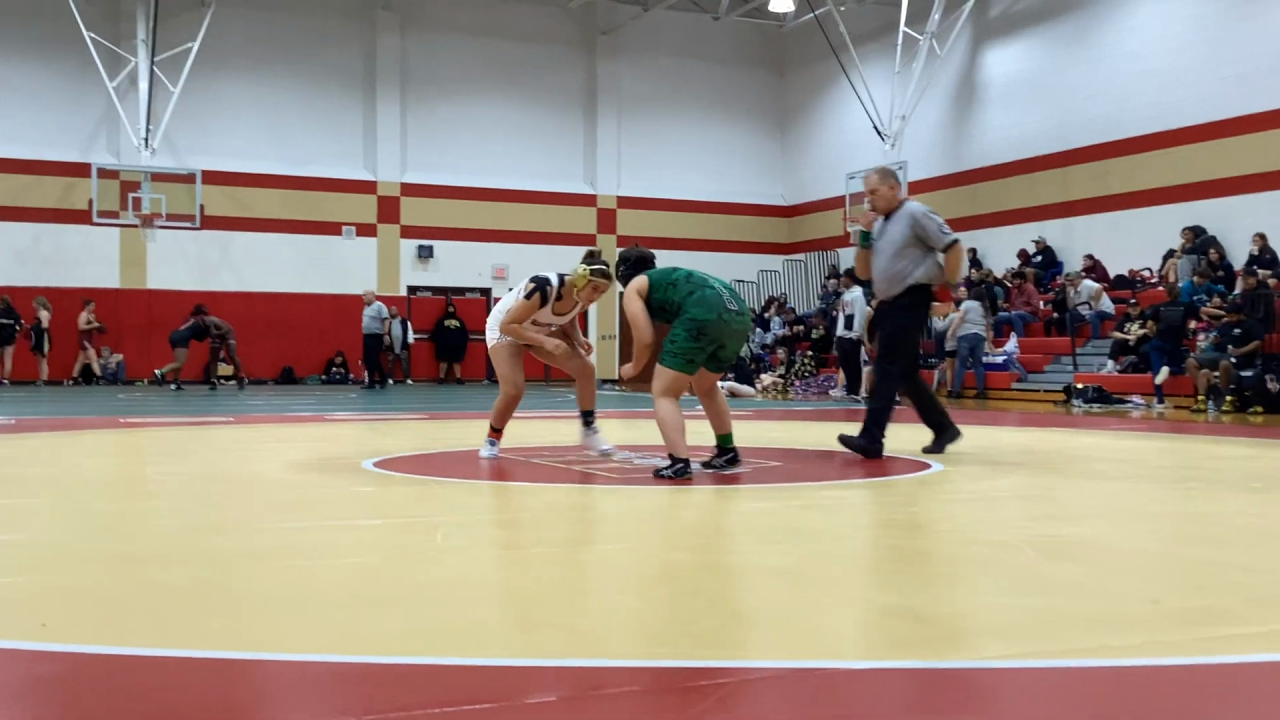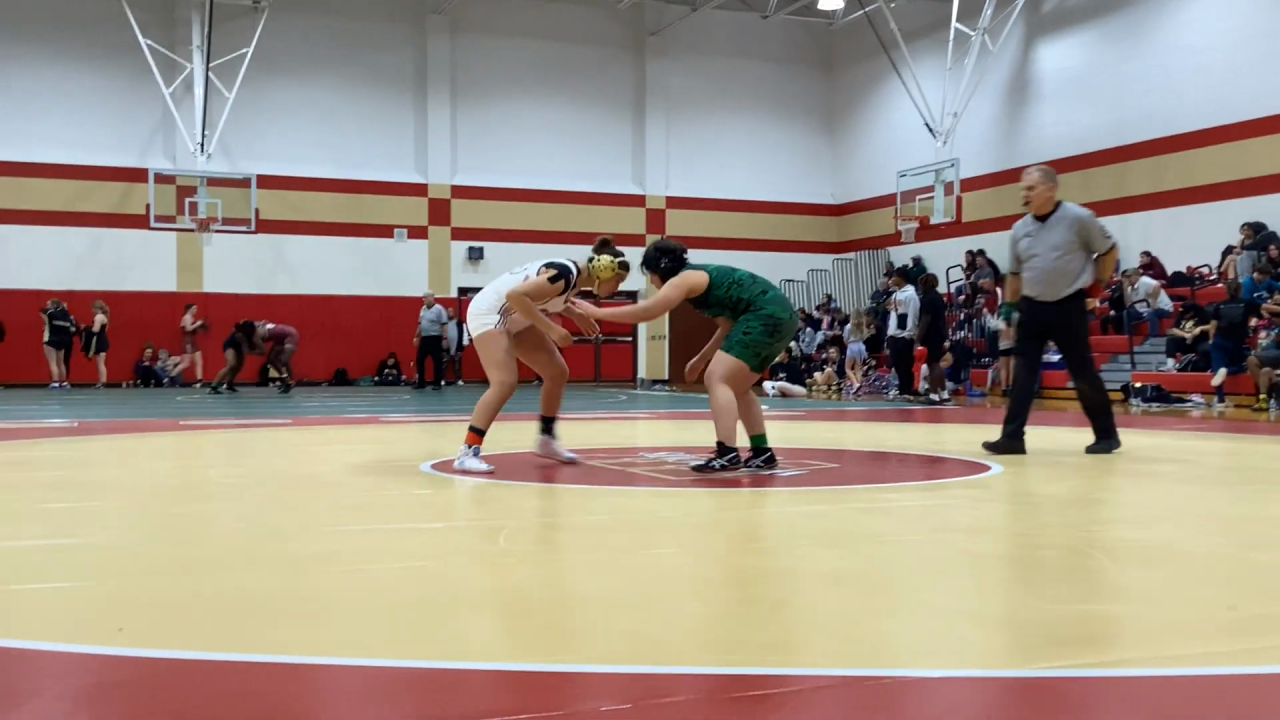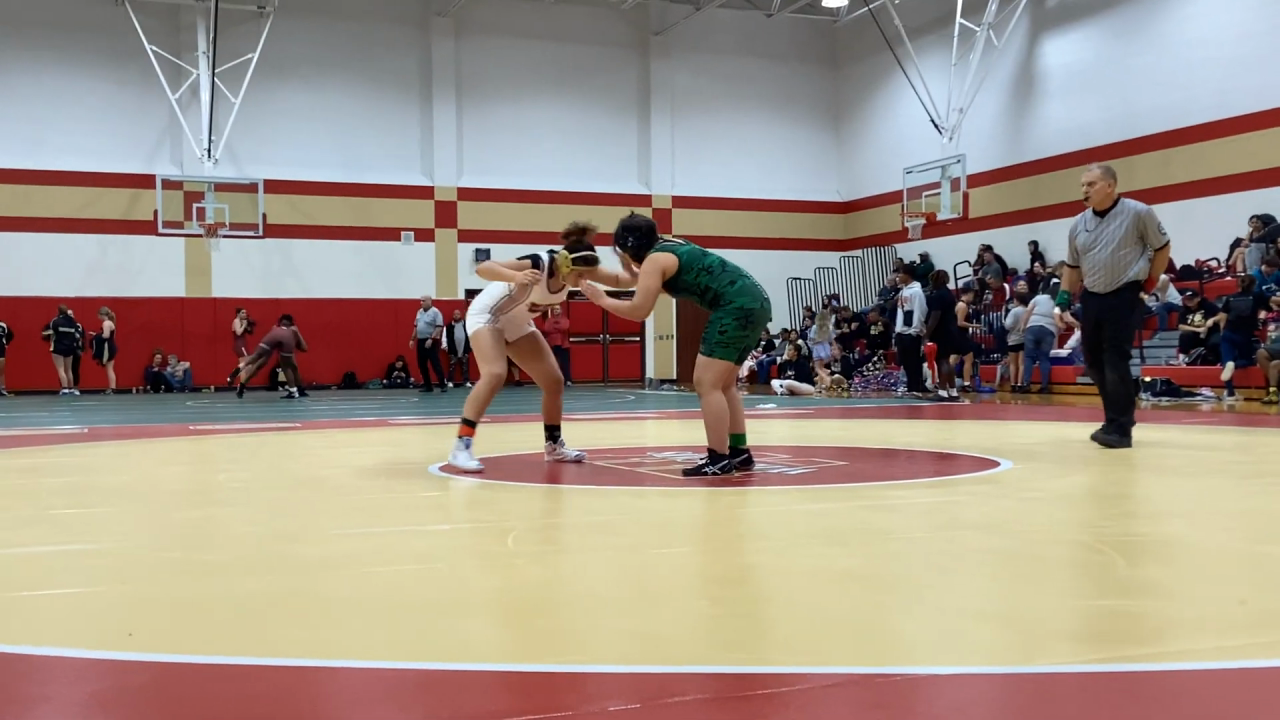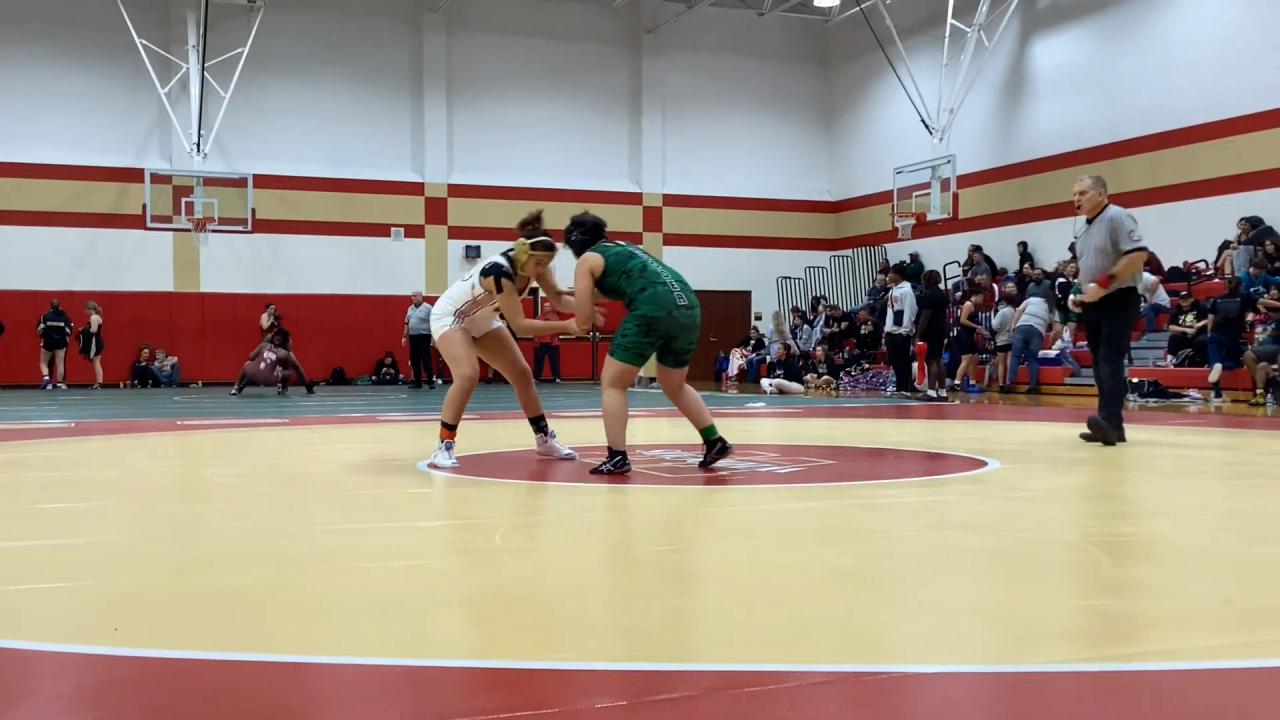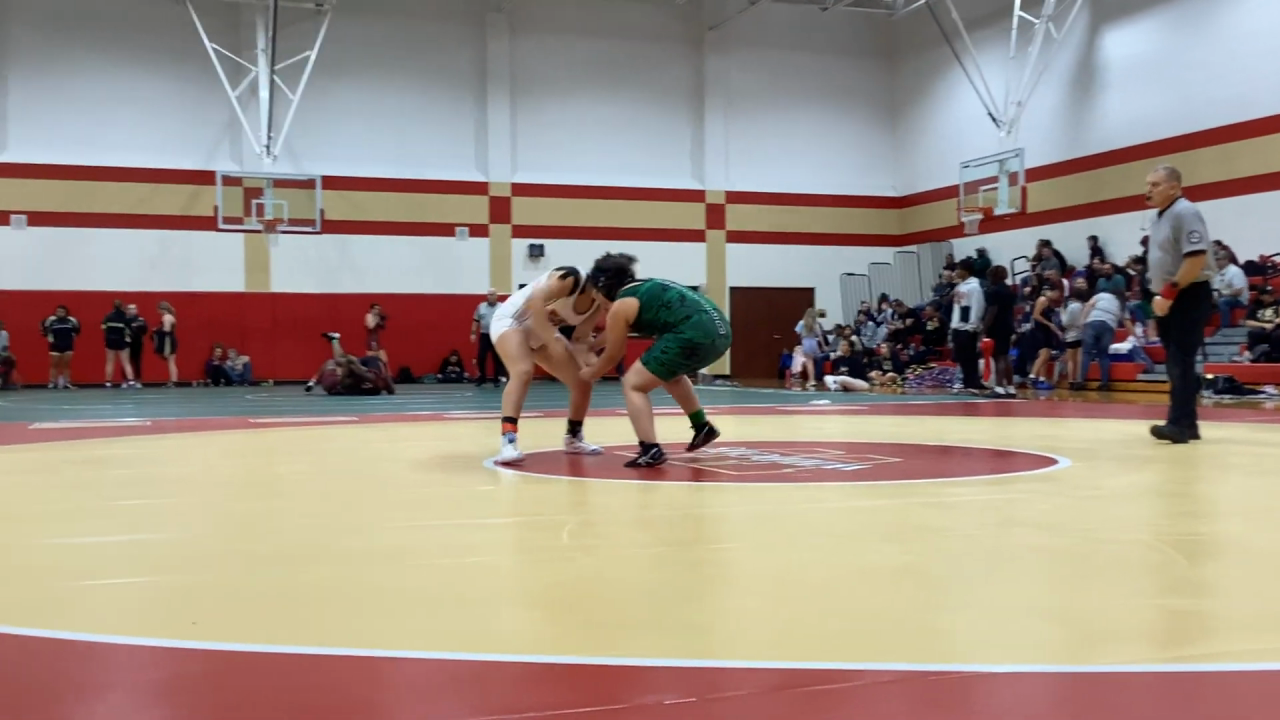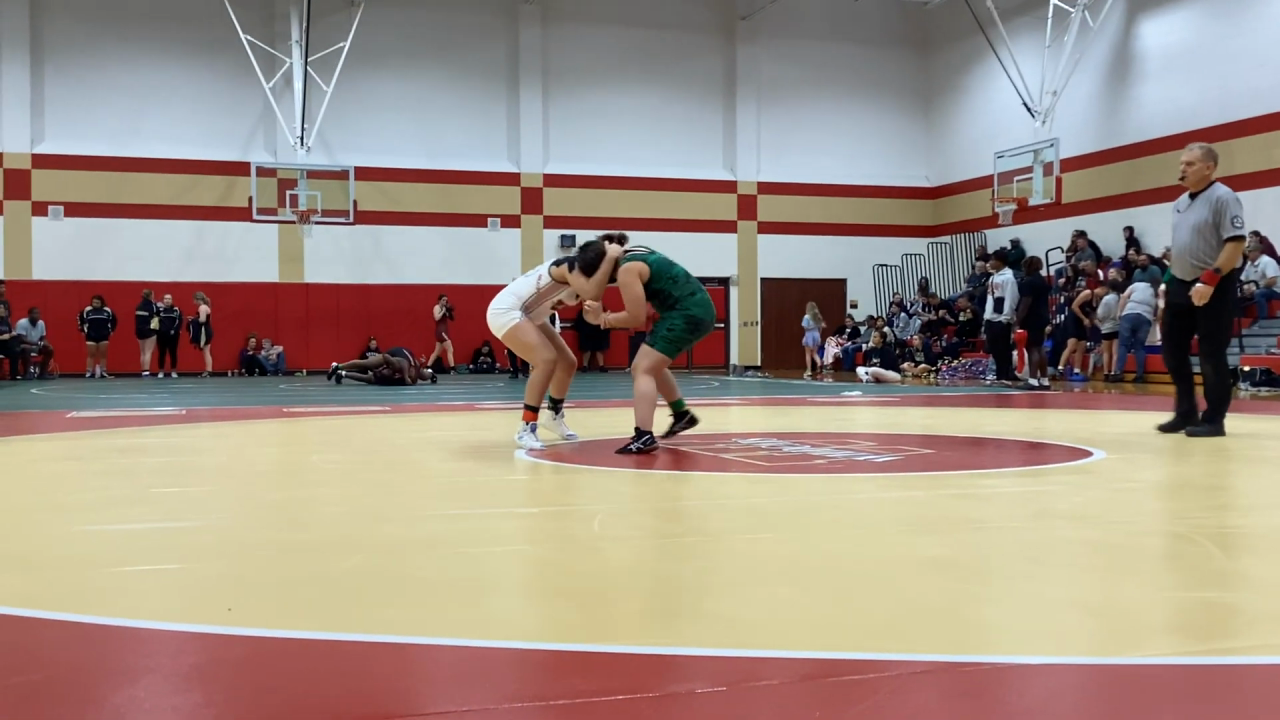
dt=0.7s
person 1, frame 1
left shoulder: (916, 214)
right shoulder: (878, 225)
left elbow: (953, 249)
right elbow: (864, 273)
right wrist: (864, 234)
left hip: (911, 302)
right hip: (889, 304)
left knee: (888, 370)
right knee: (904, 373)
left ankle: (871, 439)
right ankle: (943, 428)
person 1, frame 2
left shoulder: (1079, 218)
right shoulder: (1020, 229)
left elbow: (1109, 251)
right elbow: (1015, 273)
left wrist: (1096, 287)
right wrist: (1007, 309)
left hip: (1069, 307)
right hip: (1032, 308)
left knee: (1082, 374)
right knee: (1023, 371)
left ankle: (1106, 435)
right ankle: (1012, 437)
person 1, frame 3
left shoulder: (1138, 213)
right shoulder: (1079, 224)
left elbow: (1162, 248)
right elbow: (1072, 267)
left wrist: (1149, 284)
right wrist: (1063, 299)
left hip: (1124, 297)
right hip: (1091, 298)
left knee: (1115, 363)
right knee: (1094, 363)
left ankle: (1120, 428)
right ankle: (1119, 416)
person 1, frame 4
left shoulder: (1118, 217)
right shoulder: (1083, 228)
left elbow: (1137, 254)
left wrist: (1103, 282)
right wrist: (1078, 294)
left hip: (1119, 301)
right hip: (1092, 304)
left knee: (1110, 360)
right knee: (1101, 364)
left ankle: (1108, 420)
right ankle: (1112, 425)
person 1, frame 5
left shoulder: (1184, 213)
right shoulder: (1159, 218)
left elbow: (1196, 258)
left wrist: (1168, 292)
right wrist: (1162, 294)
left hip: (1189, 297)
right hip: (1167, 299)
left knee: (1180, 360)
right knee: (1175, 362)
left ankle: (1178, 423)
right ankle: (1187, 423)
person 1, frame 6
left shoulder: (1223, 198)
right shoulder: (1180, 203)
left elbow: (1236, 244)
left wrist: (1209, 281)
right wrist: (1172, 283)
left hip: (1215, 288)
right hip: (1181, 285)
left knee: (1211, 355)
right knee: (1172, 350)
left ankle: (1213, 419)
right ankle: (1186, 412)
person 2, frame 1
left shoulder: (633, 287)
right shoulder: (673, 279)
left elbow: (645, 339)
left wrist: (633, 367)
left hip: (703, 316)
right hip: (738, 315)
left knee: (664, 393)
right knee: (705, 387)
left ankle: (680, 463)
right ankle: (727, 451)
person 2, frame 2
left shoulder: (684, 280)
right shoulder: (700, 277)
left elbow: (645, 312)
right elbow: (730, 322)
left wrist: (597, 312)
right wrist: (704, 357)
left hip: (767, 315)
right hip: (781, 315)
left knee: (717, 379)
right knee: (738, 387)
left ankle: (727, 453)
right ankle: (762, 453)
person 2, frame 3
left shoulder: (654, 260)
right shoulder: (672, 246)
left elbow: (639, 310)
right elbow: (656, 287)
left wrist: (602, 299)
right wrist: (632, 272)
left hip: (736, 306)
right hip: (754, 303)
left knee: (706, 384)
right knee: (723, 384)
left ankle: (719, 459)
right ankle: (739, 452)
person 2, frame 4
left shoulder: (587, 261)
right shoulder: (626, 248)
left elbow: (583, 321)
left wrist: (575, 325)
left hip: (653, 310)
right hip: (688, 308)
left knee: (613, 383)
right knee: (674, 386)
left ankle: (617, 457)
right ankle: (714, 441)
person 2, frame 5
left shoulder: (621, 305)
right shoulder: (647, 286)
left elbow: (612, 355)
left wrist: (589, 373)
left hip: (694, 334)
right hip: (719, 331)
left knee: (633, 385)
right knee: (669, 374)
left ankle: (651, 450)
right ankle: (701, 426)
person 2, frame 6
left shoulder: (627, 269)
right shoulder: (637, 253)
left elbow: (637, 316)
left wrist: (604, 318)
left hip: (687, 313)
right hip: (698, 310)
left knee: (643, 370)
right knee: (653, 367)
left ankle: (644, 437)
right ankle: (682, 414)
person 3, frame 1
left shoulder: (582, 298)
right shoulder: (544, 288)
right elbow: (508, 325)
left wrist: (578, 338)
right wrist: (546, 342)
left hip: (541, 330)
right hip: (504, 328)
left knee: (586, 369)
right knee: (513, 390)
left ankle: (589, 431)
right ankle: (492, 440)
person 3, frame 2
left shoulder: (576, 277)
right shoulder: (565, 275)
right elbow: (515, 296)
left wrist: (577, 314)
right wrist: (550, 328)
left hip: (512, 319)
right hip: (488, 312)
left knee: (558, 373)
right knee: (505, 383)
left ankle: (547, 440)
right ankle: (467, 453)
person 3, frame 3
left shoulder: (573, 267)
right shoulder: (539, 265)
left elbow: (618, 281)
right elbow: (483, 268)
right wrist: (515, 276)
left hip: (517, 324)
right hip: (486, 315)
left knee: (554, 381)
right knee: (494, 375)
left ankle: (554, 446)
right ankle: (461, 447)
person 3, frame 4
left shoulder: (534, 265)
right shoulder: (499, 271)
left elbow: (557, 296)
right elbow: (519, 324)
left wrist: (585, 310)
right wrist: (565, 326)
left hip: (482, 321)
right hip: (449, 318)
left knee: (521, 374)
right knee: (467, 375)
left ankle: (546, 440)
right ankle: (444, 447)
person 3, frame 5
left shoulder: (599, 304)
right shoulder: (572, 279)
left elbow: (580, 340)
right elbow: (534, 299)
left wrist: (592, 362)
right wrist: (550, 341)
left hip: (542, 332)
right hip: (509, 321)
left knee: (583, 382)
right knee: (522, 372)
left ankle: (573, 439)
right ankle: (508, 442)
person 3, frame 6
left shoulder: (584, 276)
right shoulder: (571, 266)
right elbow: (592, 293)
right wrist: (610, 256)
left hip: (528, 316)
right hip: (506, 311)
left knee: (568, 363)
right knee: (548, 360)
left ankle: (556, 417)
right ankle: (526, 430)
